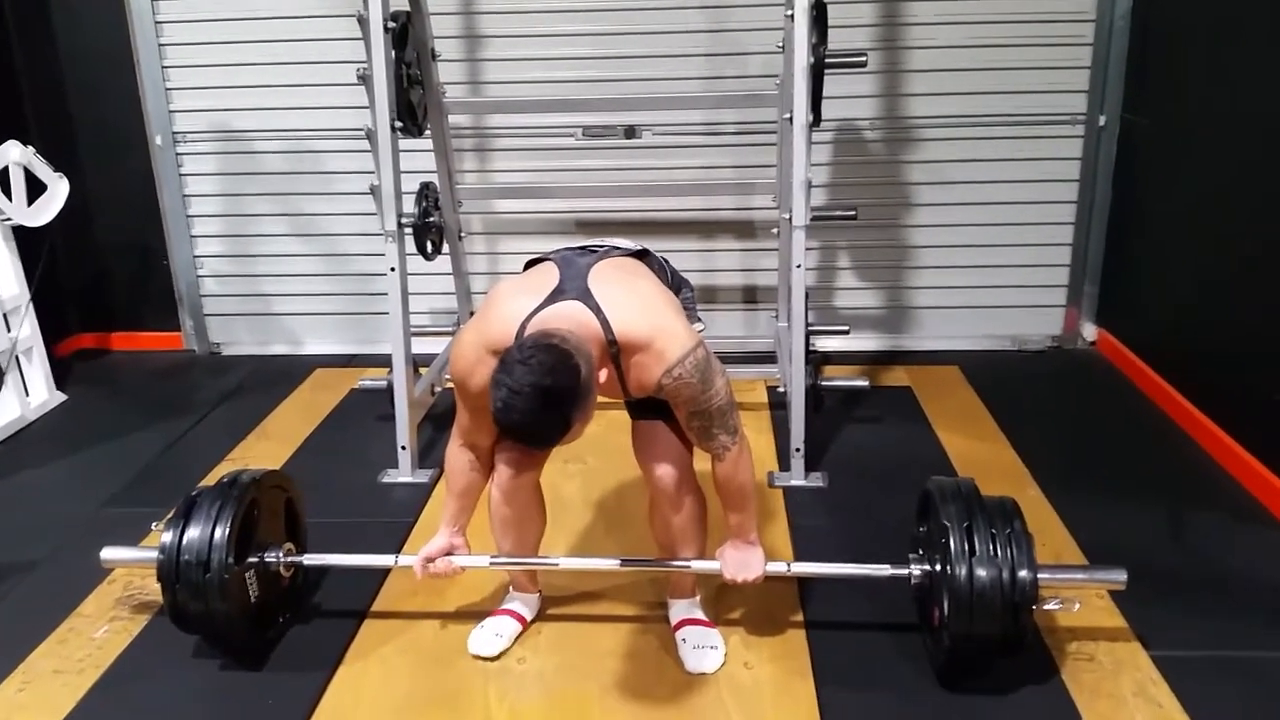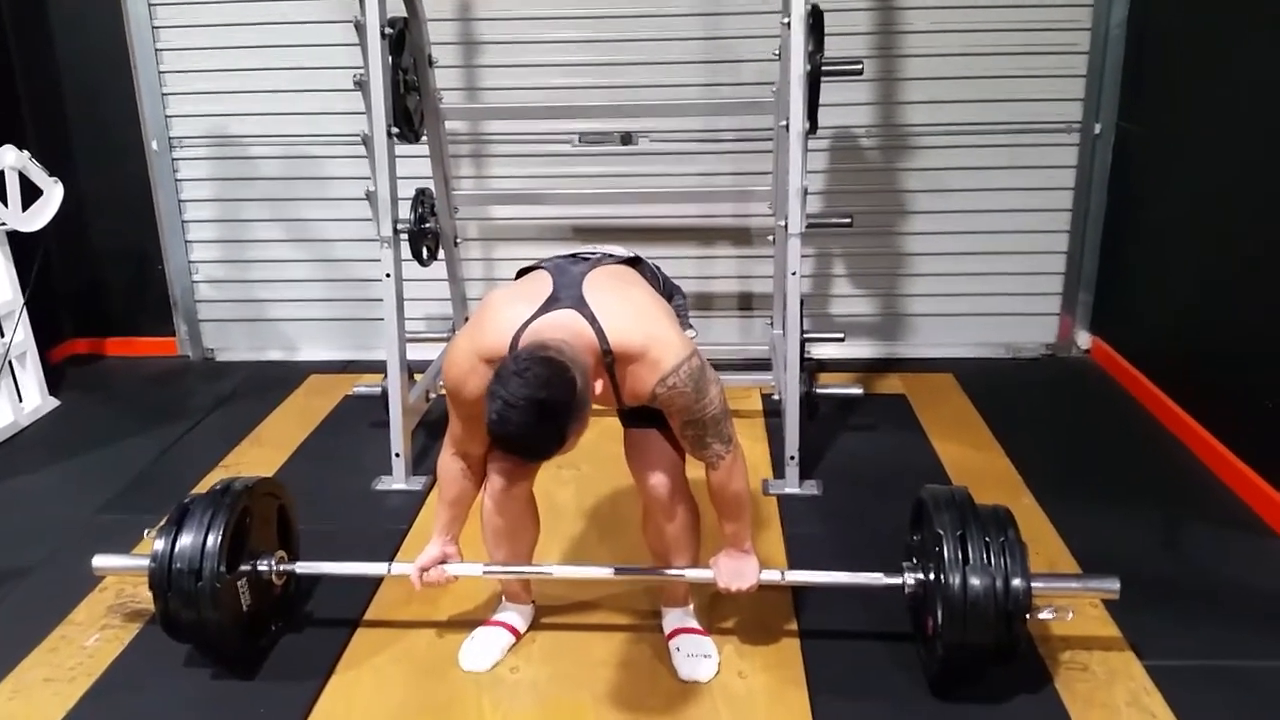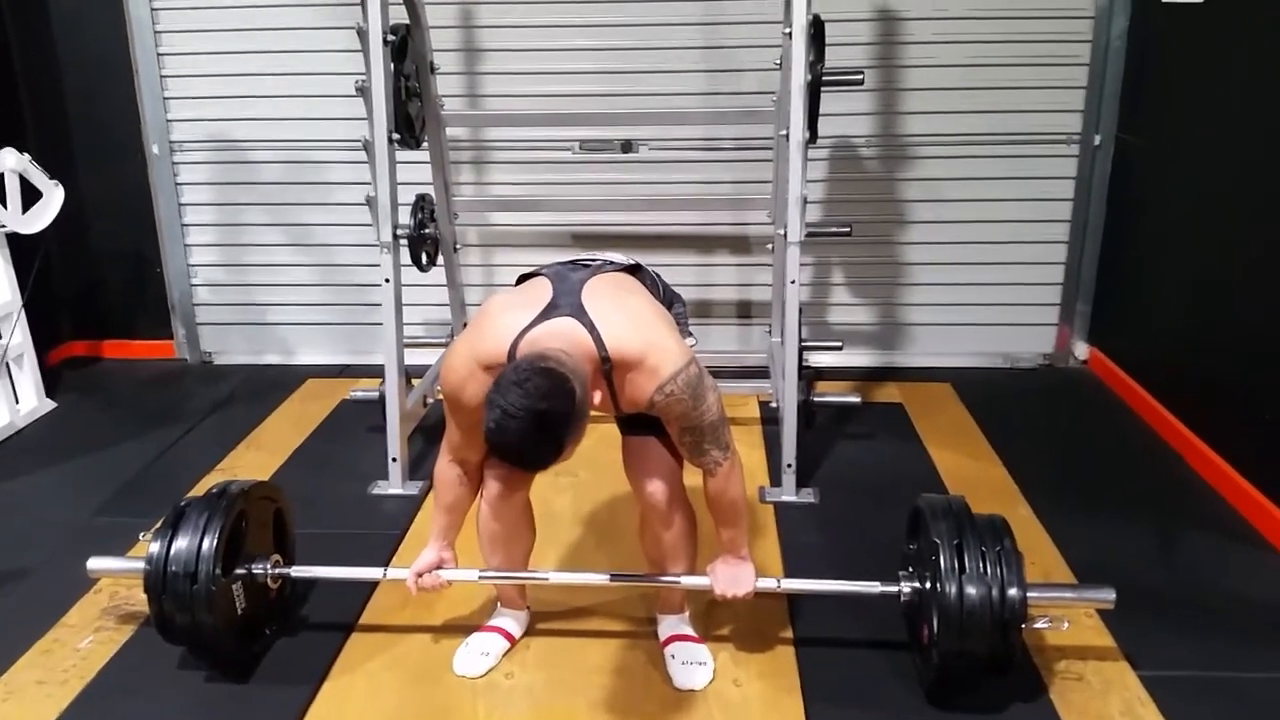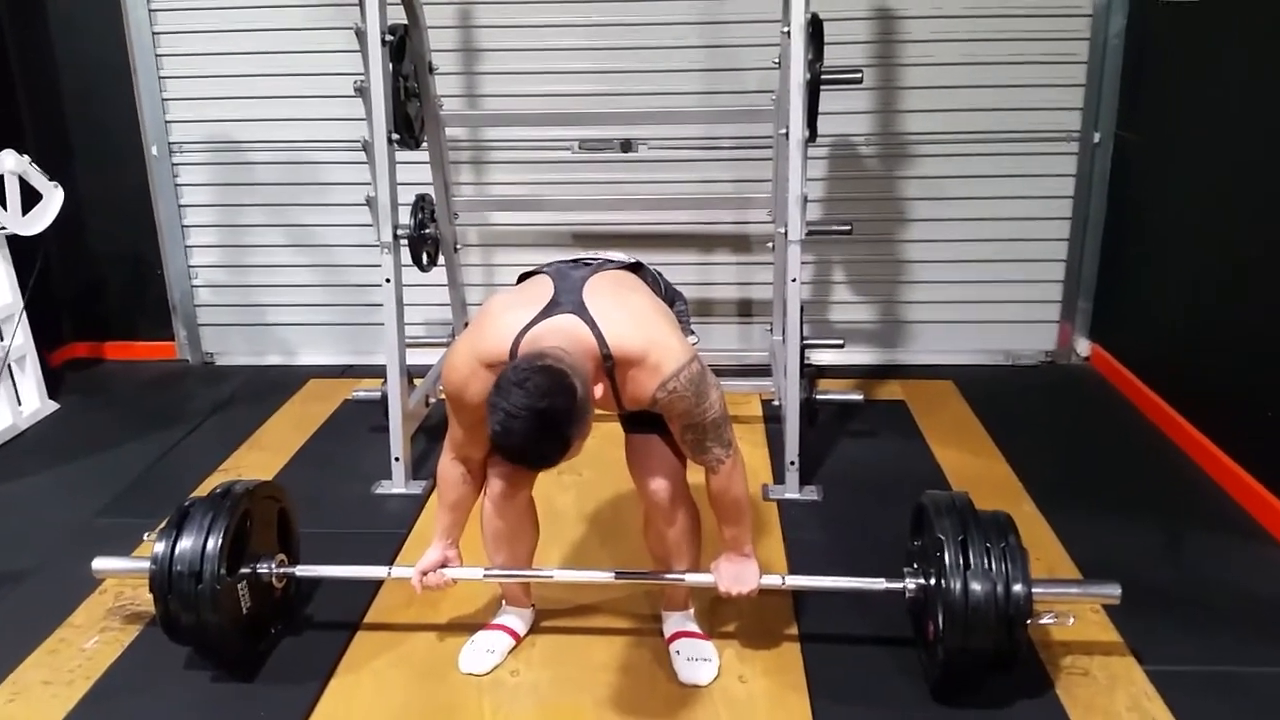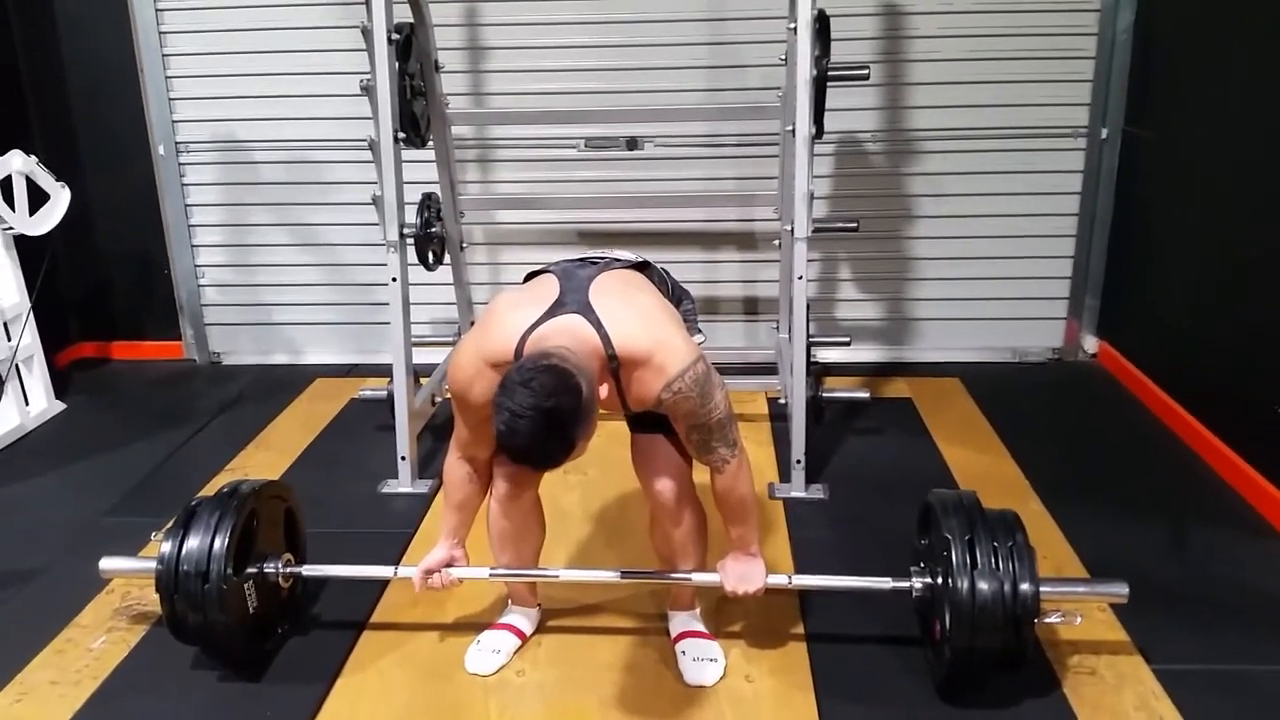
dt=0.2s
person 1, frame 1
left shoulder: (667, 352)
right shoulder: (479, 353)
left elbow: (727, 444)
right elbow: (470, 445)
left wrist: (743, 540)
right wrist: (451, 529)
left hip: (646, 332)
left knee: (670, 474)
right knee: (511, 467)
left ankle: (685, 600)
right ankle: (522, 593)
person 1, frame 2
left shoulder: (661, 360)
right shoulder: (473, 361)
left elbow: (720, 453)
right elbow: (464, 453)
left wrist: (738, 549)
right wrist: (444, 539)
left knee: (663, 483)
right knee: (503, 475)
left ankle: (678, 609)
right ankle: (515, 604)
person 1, frame 3
left shoulder: (659, 368)
right shoulder: (472, 366)
left elbow: (718, 460)
right elbow: (460, 458)
left wrist: (735, 555)
right wrist: (440, 543)
left hip: (644, 327)
left knee: (660, 490)
right knee: (499, 482)
left ankle: (674, 616)
right ankle: (509, 610)
person 1, frame 4
left shoulder: (661, 365)
right shoulder: (473, 365)
left elbow: (720, 458)
right elbow: (463, 457)
left wrist: (738, 553)
right wrist: (444, 542)
left knee: (664, 488)
right knee: (503, 480)
left ankle: (678, 612)
right ankle: (515, 608)
person 1, frame 5
left shoulder: (667, 366)
right shoulder: (479, 365)
left elbow: (725, 458)
right elbow: (469, 456)
left wrist: (744, 552)
right wrist: (450, 541)
left knee: (669, 487)
right knee: (509, 479)
left ankle: (685, 612)
right ankle: (521, 608)
